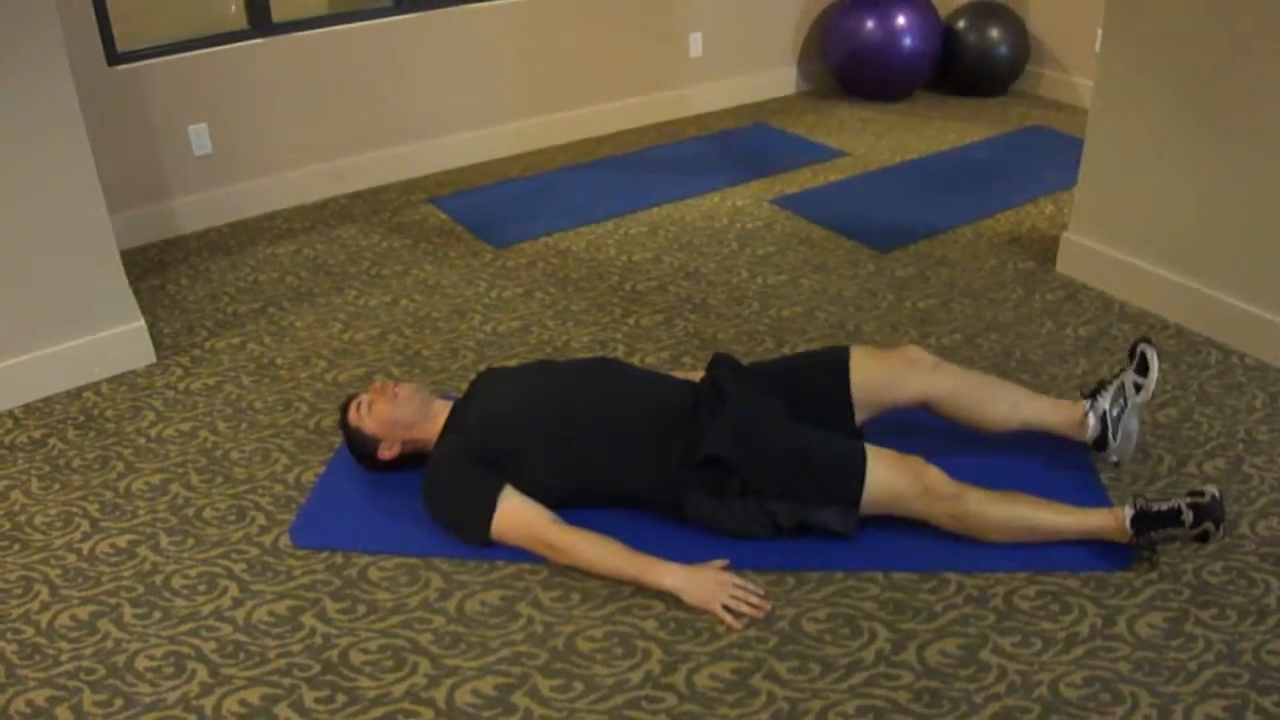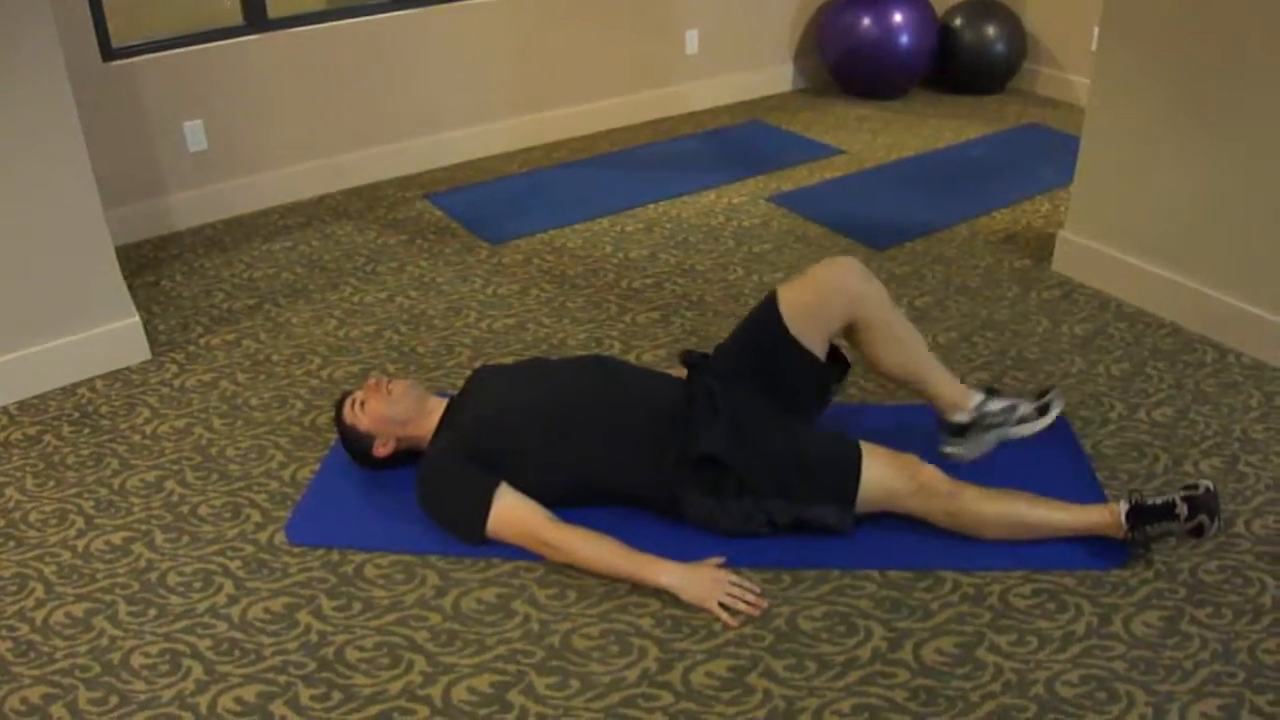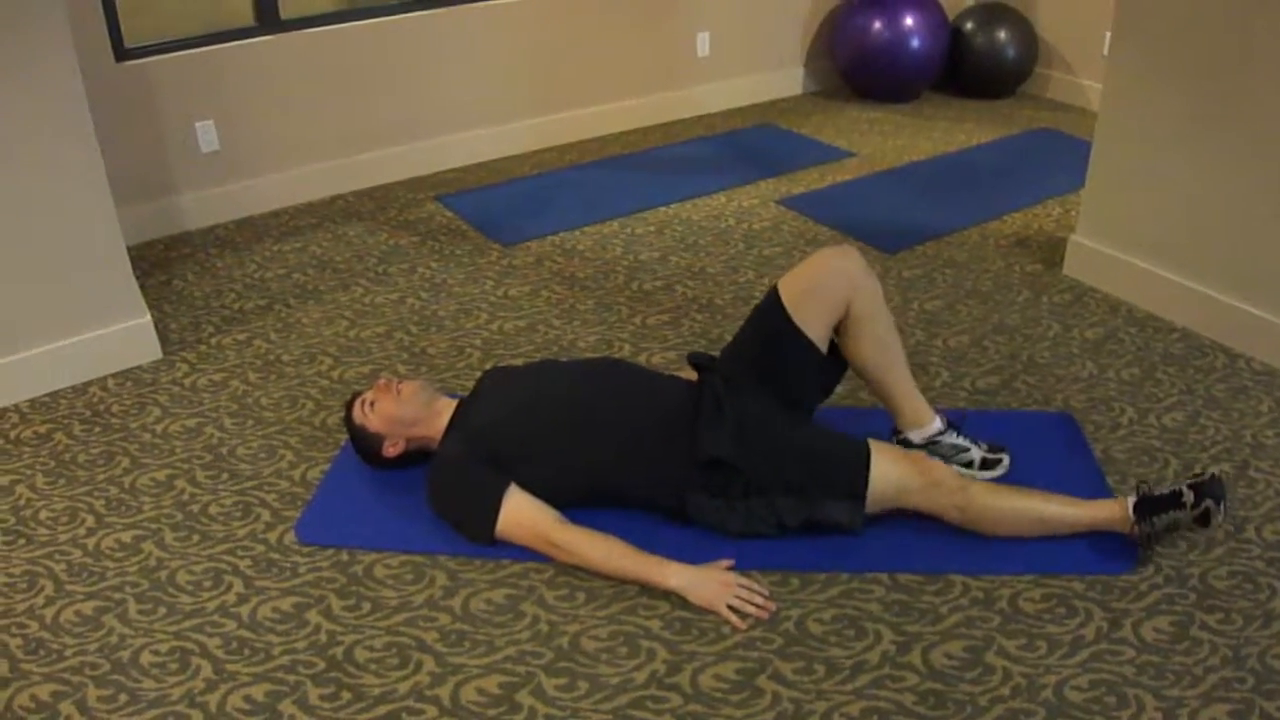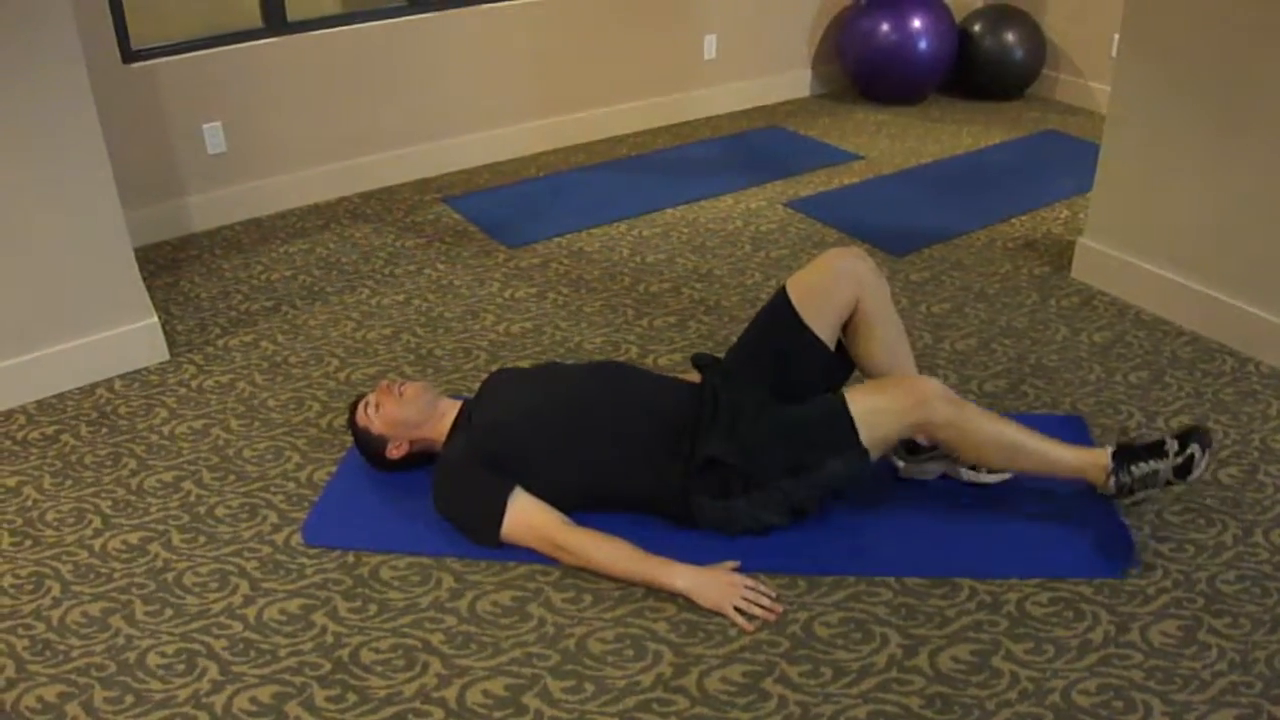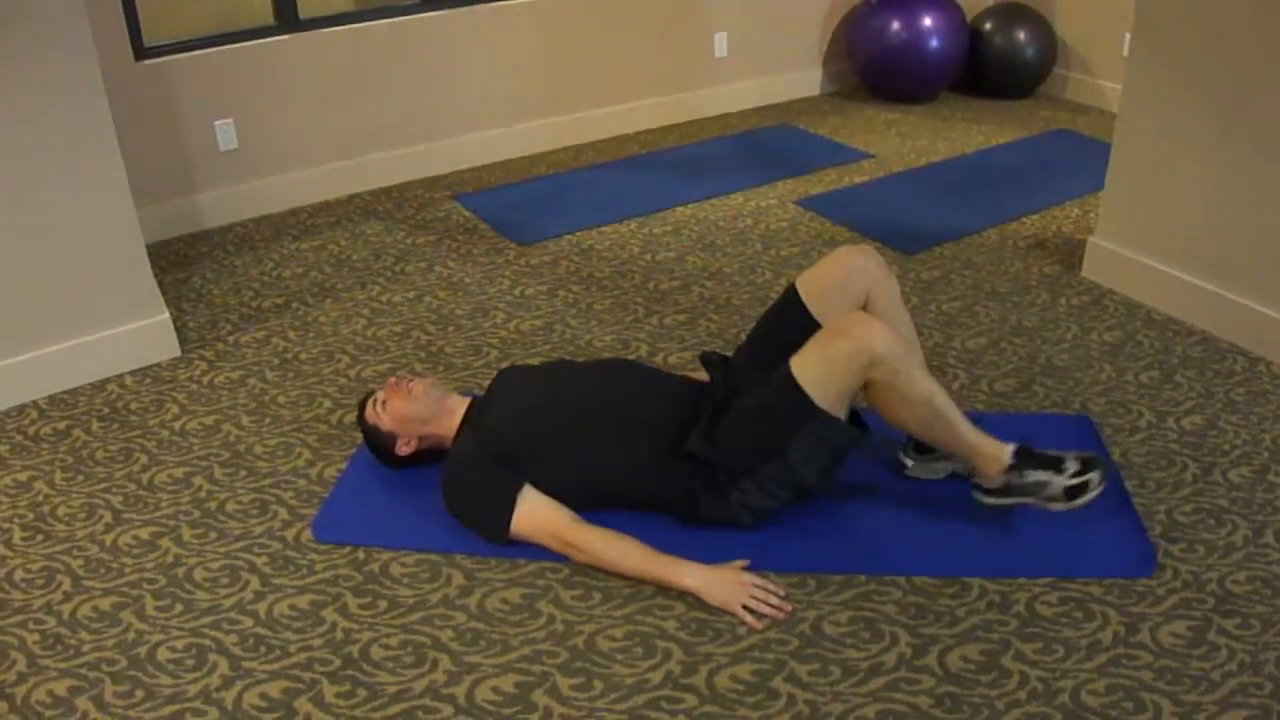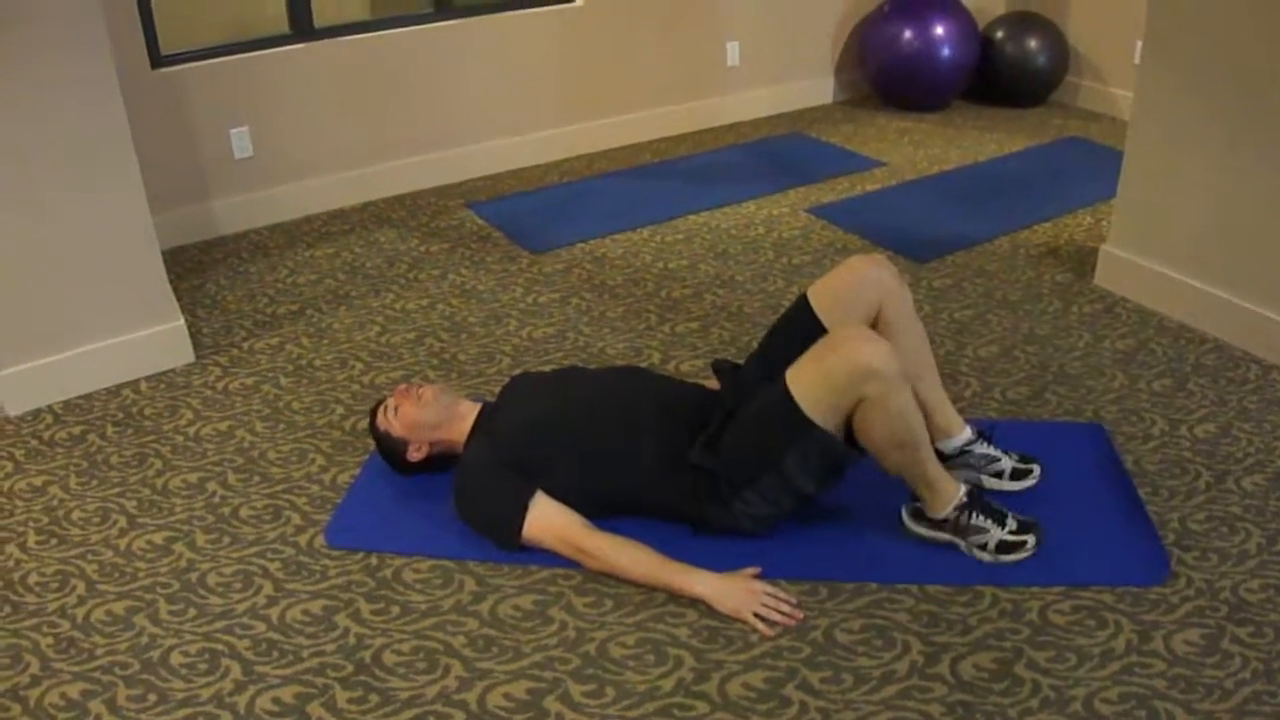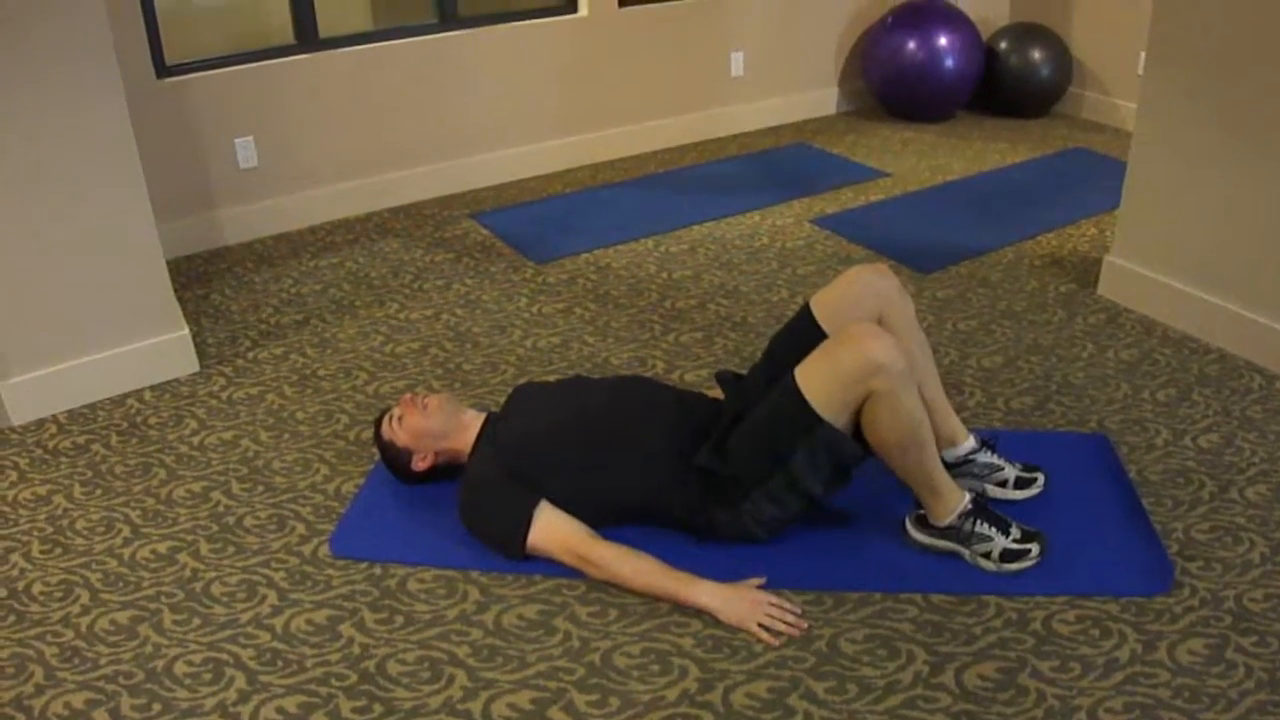
dt=0.4s
person 1, frame 1
left shoulder: (488, 386)
right shoulder: (452, 479)
right elbow: (554, 537)
left wrist: (690, 377)
right wrist: (676, 579)
left hip: (713, 400)
right hip: (710, 471)
left knee: (911, 364)
right knee: (922, 487)
left ankle: (1088, 422)
right ankle: (1128, 522)
person 1, frame 2
left shoulder: (486, 383)
right shoulder: (448, 477)
right elbow: (550, 536)
left wrist: (685, 375)
right wrist: (673, 576)
left hip: (707, 393)
right hip: (708, 471)
left knee: (842, 280)
right knee: (917, 486)
left ankle: (969, 414)
right ankle: (1122, 519)
person 1, frame 3
left shoulder: (497, 384)
right shoulder: (458, 476)
right elbow: (555, 537)
left wrist: (692, 379)
right wrist: (681, 577)
left hip: (716, 397)
right hip: (719, 474)
left knee: (839, 269)
right knee: (929, 483)
left ankle: (926, 431)
right ankle: (1126, 513)
person 1, frame 4
left shoulder: (501, 386)
right shoulder: (460, 479)
right elbow: (559, 538)
left wrist: (699, 380)
right wrist: (687, 579)
left hip: (719, 399)
right hip: (725, 477)
left knee: (847, 268)
right knee: (919, 391)
left ankle: (928, 447)
right ankle: (1102, 468)
person 1, frame 5
left shoulder: (509, 384)
right shoulder: (470, 475)
right elbow: (570, 535)
left wrist: (710, 378)
right wrist: (697, 578)
left hip: (722, 397)
right hip: (728, 476)
left knee: (858, 266)
right knee: (867, 337)
left ankle: (938, 443)
right ankle: (995, 468)
person 1, frame 6
left shoulder: (519, 392)
right shoulder: (481, 480)
right elbow: (580, 541)
left wrist: (717, 385)
right wrist: (708, 585)
left hip: (727, 404)
right hip: (730, 483)
left knee: (871, 275)
right knee: (865, 358)
left ankle: (954, 445)
right ankle: (943, 505)
person 1, frame 7
left shoulder: (525, 401)
right shoulder: (486, 490)
right elbow: (584, 551)
left wrist: (722, 394)
right wrist: (711, 596)
left hip: (730, 413)
right hip: (736, 490)
left knee: (872, 284)
right knee: (873, 354)
left ankle: (958, 452)
right ankle: (948, 514)
